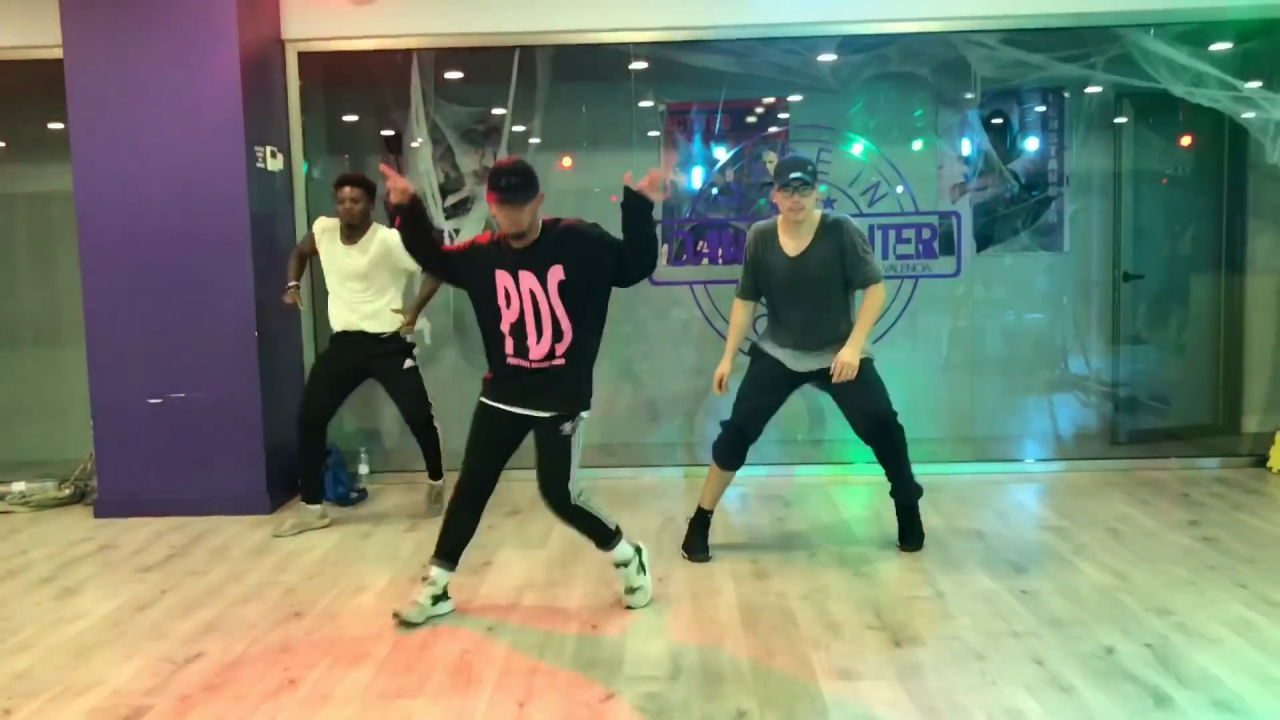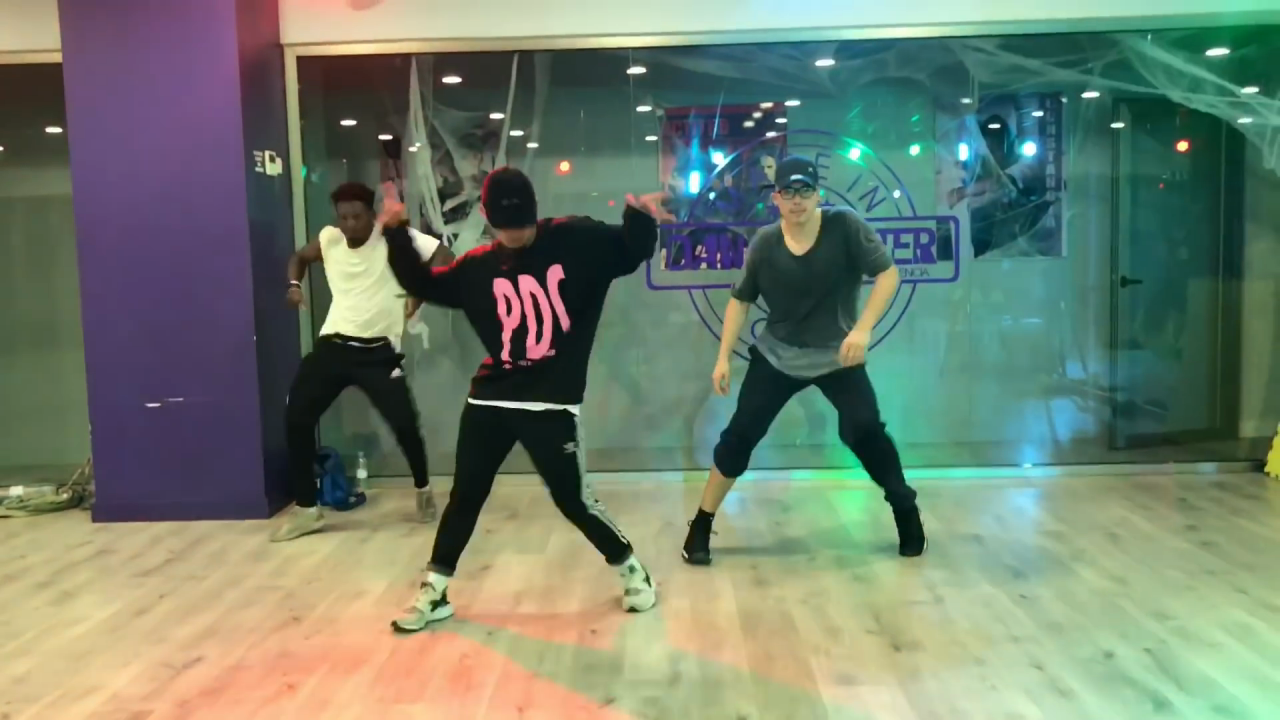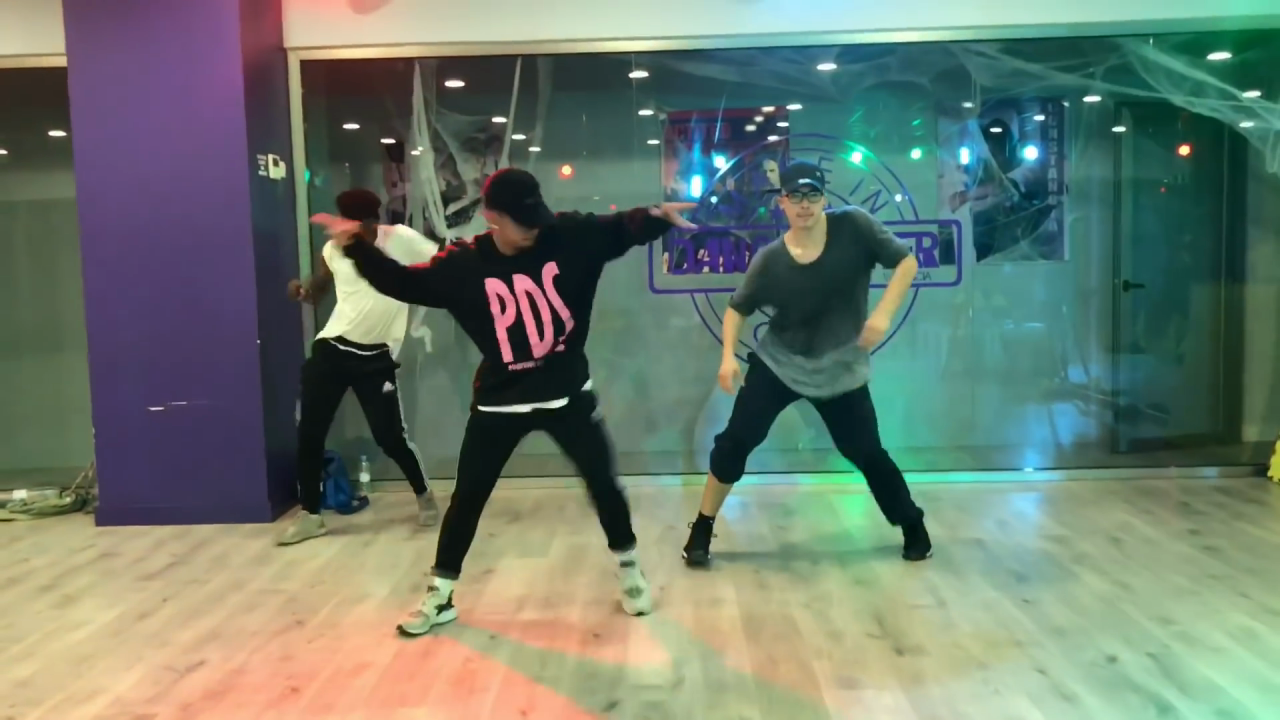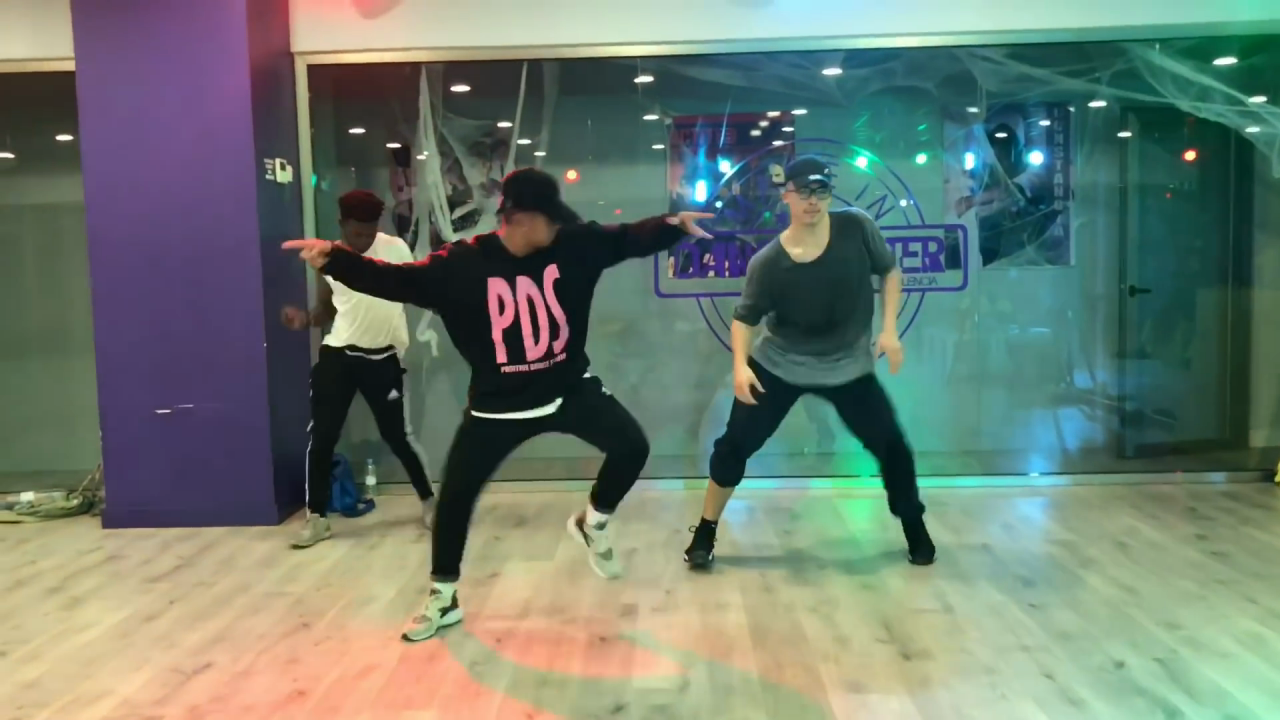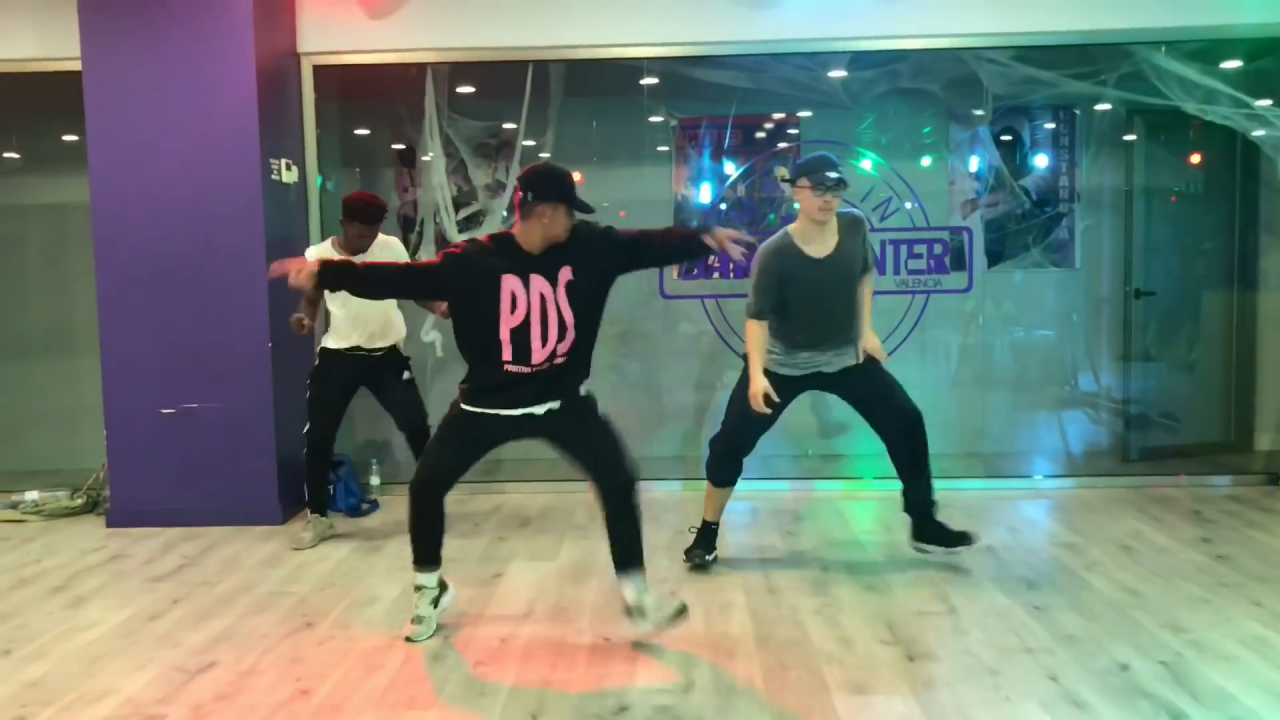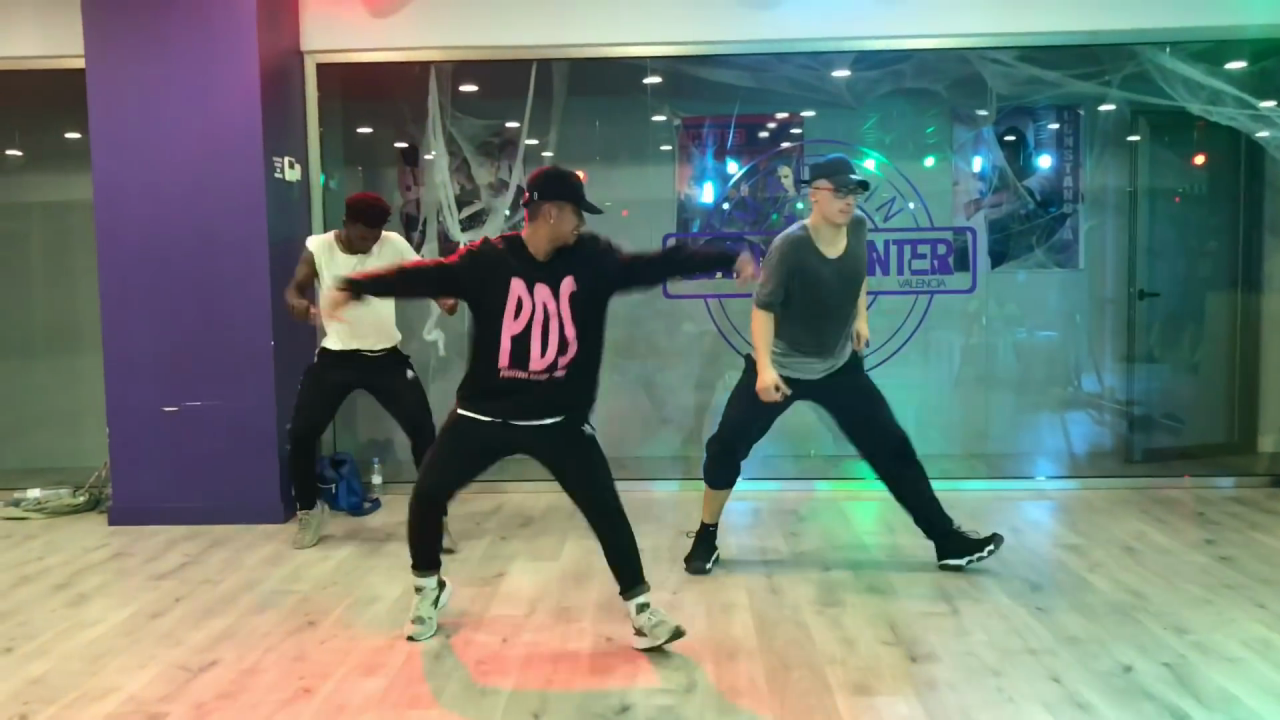
dt=0.1s
person 1, frame 1
left shoulder: (579, 242)
right shoulder: (482, 253)
left elbow: (635, 266)
right elbow: (434, 258)
left wrist: (638, 206)
right wrist: (409, 209)
left hip: (563, 396)
right hip: (504, 393)
left knee: (560, 493)
right knee: (471, 487)
left ankle: (627, 556)
right ankle: (436, 585)
person 1, frame 2
left shoulder: (576, 239)
right shoulder: (479, 265)
left elbow: (630, 252)
right elbow: (425, 285)
left wrist: (644, 218)
right wrist: (397, 234)
left hip: (555, 398)
right hip: (493, 397)
left knee: (572, 501)
right knee: (466, 492)
left ankle: (629, 567)
right ankle: (435, 591)
person 1, frame 3
left shoulder: (569, 234)
right shoulder: (462, 262)
left elbow: (623, 231)
right elbow: (401, 282)
left wrist: (656, 216)
right wrist: (357, 246)
left hip: (566, 391)
right hip: (498, 398)
left knee: (602, 479)
right knee: (468, 496)
left ankle: (627, 564)
right ankle: (438, 595)
person 1, frame 4
left shoulder: (573, 244)
right shoulder: (463, 262)
left elbow: (627, 239)
right elbow: (396, 281)
left wrist: (670, 225)
right wrist: (332, 259)
left hip: (568, 388)
right hip: (496, 402)
left knee: (631, 445)
right knee: (455, 496)
left ankle: (594, 522)
right ankle: (442, 599)
person 1, frame 5
left shoulder: (586, 245)
right shoulder: (476, 259)
left elbow: (645, 246)
right elbow: (405, 278)
left wrist: (704, 239)
right wrist: (325, 273)
left hip: (562, 396)
right hip: (490, 400)
left knee: (618, 479)
right knee: (426, 486)
left ankle: (636, 594)
right ankle: (431, 592)
person 1, frame 6
left shoulder: (593, 257)
right shoulder: (488, 257)
left elbow: (651, 266)
right elbow: (424, 276)
left wrist: (725, 258)
right wrist: (355, 286)
left hip: (558, 413)
right hip: (486, 409)
left knee: (602, 505)
right knee: (428, 497)
left ankle: (642, 610)
right ankle: (429, 590)
person 2, frame 1
left shoulder: (841, 231)
right shoulder: (761, 236)
left elbow: (875, 287)
right elbow: (746, 296)
left wrist: (853, 346)
right wrist: (728, 355)
left hip: (838, 352)
right hip: (777, 351)
left knee: (879, 421)
right knee: (739, 429)
left ankle: (907, 508)
right ankle: (700, 521)
person 2, frame 2
left shoulder: (844, 226)
right shoulder: (764, 244)
left elbow: (887, 274)
right elbow: (740, 297)
left wrist: (862, 328)
right wrist: (724, 356)
left hip: (838, 356)
right hip: (777, 355)
left knee: (865, 432)
right knee: (740, 435)
left ankle: (906, 514)
right ankle: (700, 526)
person 2, frame 3
left shoulder: (853, 225)
right shoulder: (768, 260)
left elbow: (906, 262)
right elbow: (738, 307)
left wrist: (883, 314)
right wrist: (728, 356)
left hip: (843, 366)
right hip: (778, 363)
left knee: (866, 451)
right knee: (735, 440)
left ankle: (910, 522)
right ankle: (702, 529)
person 2, frame 4
left shoulder: (855, 226)
right shoulder: (768, 261)
left elbow: (890, 272)
right elbow: (745, 319)
left wrist: (889, 327)
right wrist: (742, 366)
left hip: (849, 362)
right hip: (782, 364)
left knee: (890, 442)
right knee: (736, 444)
left ankle: (912, 521)
right ankle: (704, 532)
person 2, frame 5
left shoulder: (854, 226)
right shoulder: (775, 252)
right elbow: (757, 315)
left wrist: (866, 328)
right wrist: (755, 372)
left hip: (846, 357)
right hip: (784, 361)
left knee: (906, 421)
right knee: (732, 439)
left ankle: (924, 523)
right ankle: (707, 533)
person 2, frame 6
left shoulder: (857, 232)
right shoulder: (791, 245)
right elbow: (763, 307)
left wrist: (859, 316)
right wrist: (764, 368)
left hip: (838, 363)
right hip: (783, 366)
left knee: (890, 443)
right knee: (728, 444)
left ankle: (946, 538)
right ankle: (706, 534)
person 3, frame 1
left shoulder: (388, 239)
right shoulder: (323, 231)
right elbow: (299, 251)
left wrist: (415, 310)
right wrist: (293, 285)
left hip: (387, 343)
right hip: (344, 342)
left knee: (419, 415)
right knee: (309, 416)
left ankle: (436, 484)
right ankle: (311, 507)
person 3, frame 2
right shoulder: (328, 239)
left elbow: (444, 255)
right elbow: (298, 258)
right wrist: (294, 284)
left hip: (377, 350)
right hip: (332, 345)
left knee: (405, 423)
right knee: (296, 419)
left ankle: (424, 493)
right ankle: (306, 510)
person 3, frame 3
left shoulder: (400, 238)
right shoulder: (333, 250)
right elbow: (316, 292)
right wrist: (300, 290)
left hip: (375, 356)
right hip: (331, 350)
left knee: (390, 436)
right knee: (310, 431)
left ankle: (423, 496)
right ankle: (310, 514)
person 3, frame 4
left shoulder: (395, 248)
right elbow: (325, 310)
right wrist: (299, 318)
left hip: (383, 358)
right hip: (337, 355)
left knee: (396, 438)
right knee: (323, 435)
left ankle: (427, 500)
right ankle: (316, 518)
person 3, frame 5
left shoulder: (392, 248)
right shoulder: (318, 256)
right elbow: (312, 304)
left wrist: (438, 305)
right wrist: (305, 319)
left hip: (387, 355)
right hip: (338, 356)
left knee: (417, 428)
right knee: (318, 436)
right ankle: (318, 518)
person 3, frame 6
left shoulder: (395, 244)
right shoulder: (317, 247)
right elbow: (294, 289)
left wrist: (443, 297)
right wrist: (298, 304)
left hip: (385, 357)
right hip: (335, 356)
left knee: (422, 429)
right knee: (301, 432)
right ankle: (309, 511)
